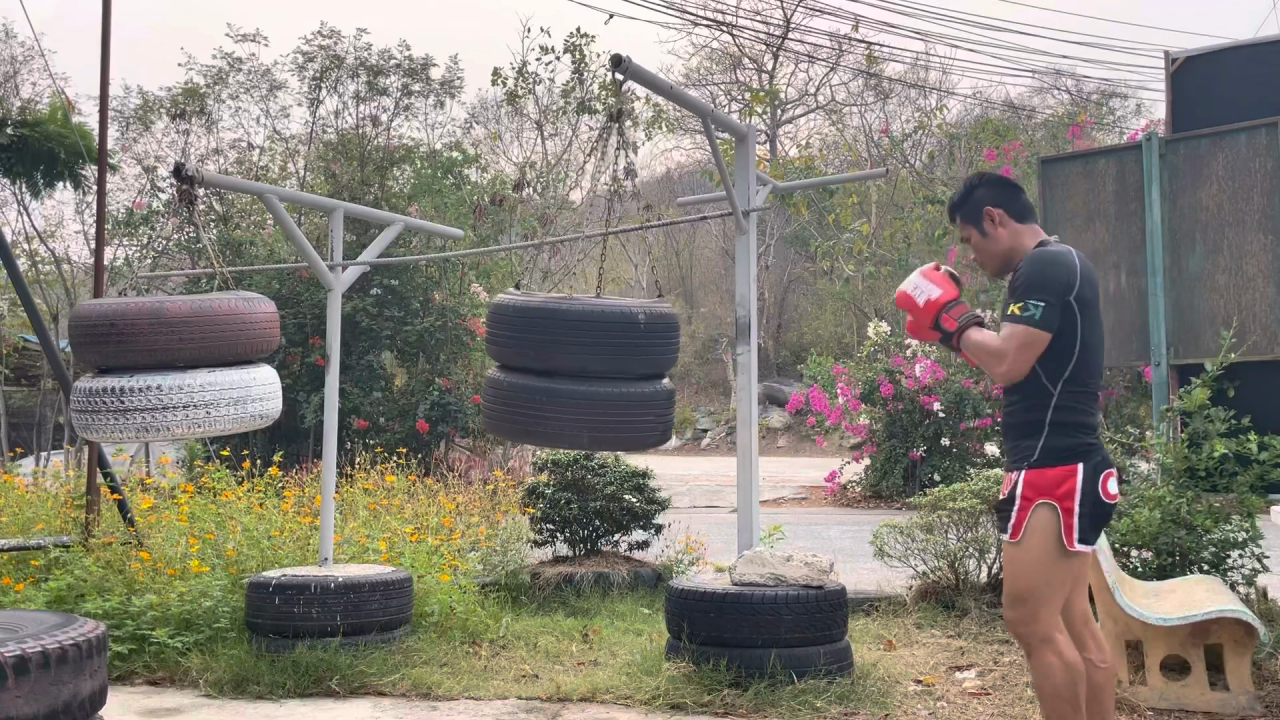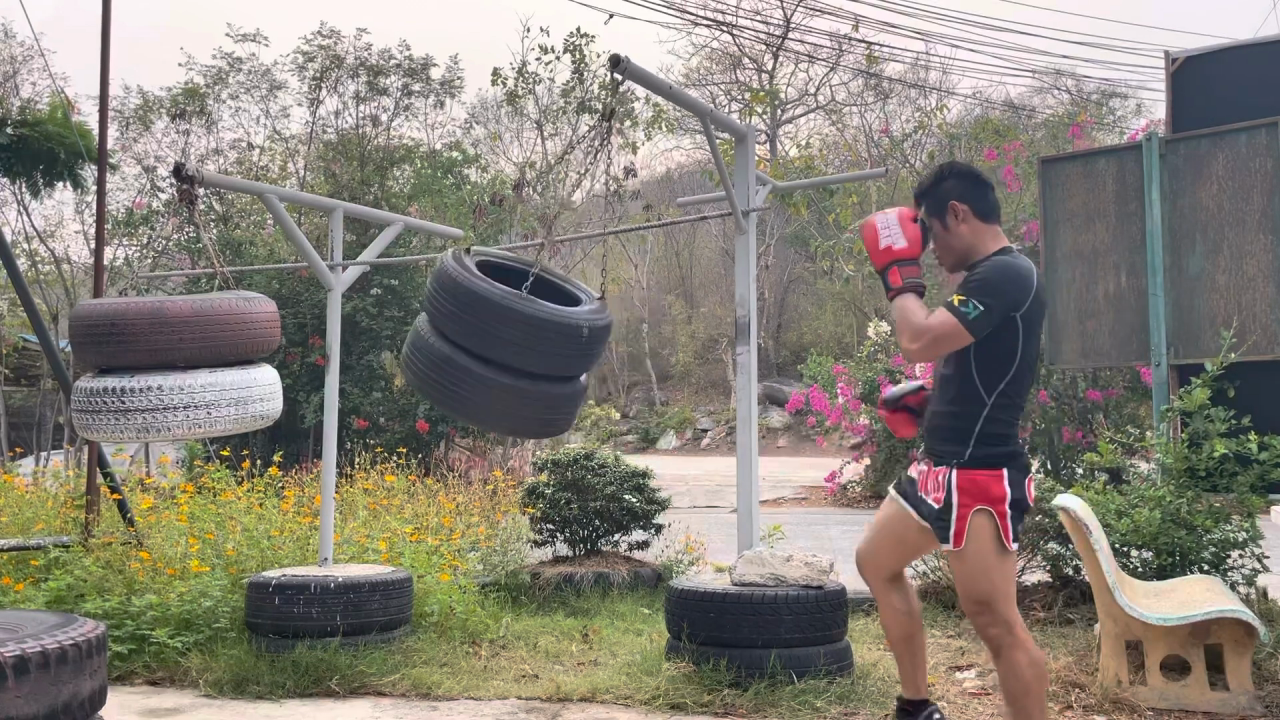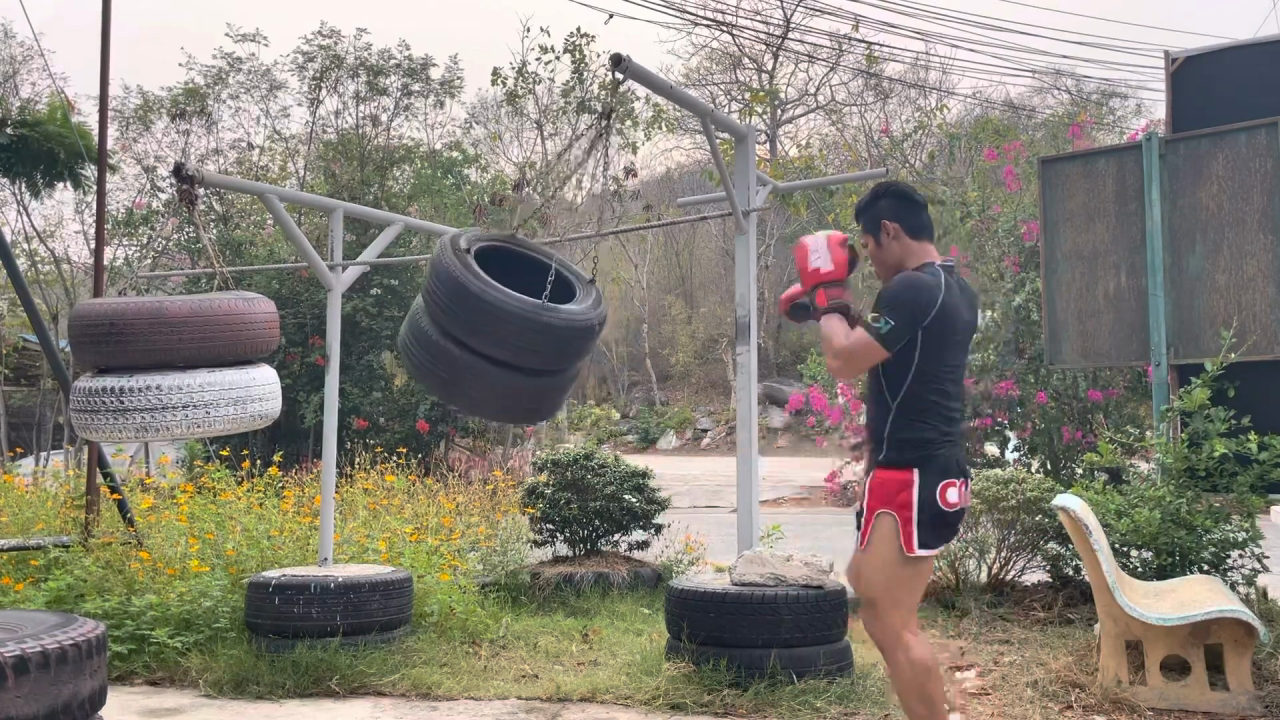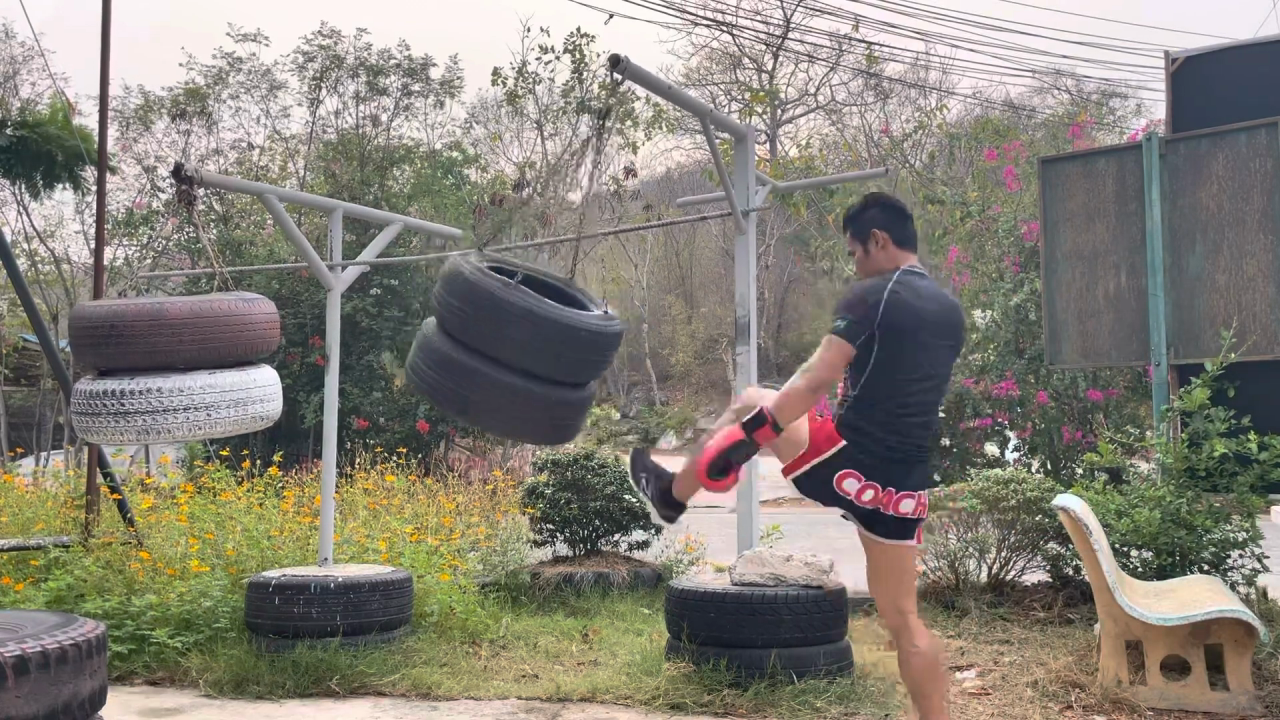
dt=1s
person 1, frame 1
left shoulder: (1048, 267)
right shoulder: (1048, 270)
left elbow: (1007, 363)
right elbow: (1019, 368)
left wrist: (949, 314)
right wrist: (956, 323)
left hip: (1055, 473)
right hip: (1051, 470)
left knee: (1031, 622)
right knee: (1071, 622)
person 1, frame 2
left shoulder: (1007, 277)
right shoulder: (996, 274)
left elbow: (918, 343)
left wrist: (898, 270)
right wrist: (931, 397)
left hip: (977, 476)
right hip: (943, 465)
left knee: (995, 624)
right knee: (875, 561)
person 1, frame 3
left shoulder: (911, 289)
right shoulder: (954, 291)
left elbow: (844, 361)
left wrist: (823, 293)
right wrist: (839, 309)
left hip: (905, 475)
right hip: (941, 476)
left knee: (892, 626)
right knee: (868, 585)
person 1, frame 4
left shoulder: (873, 294)
right shoulder: (951, 311)
left elbow: (817, 376)
left wrist: (747, 433)
left hip: (845, 456)
right hip: (907, 482)
left knee: (749, 403)
right knee: (902, 616)
left ankle: (672, 494)
